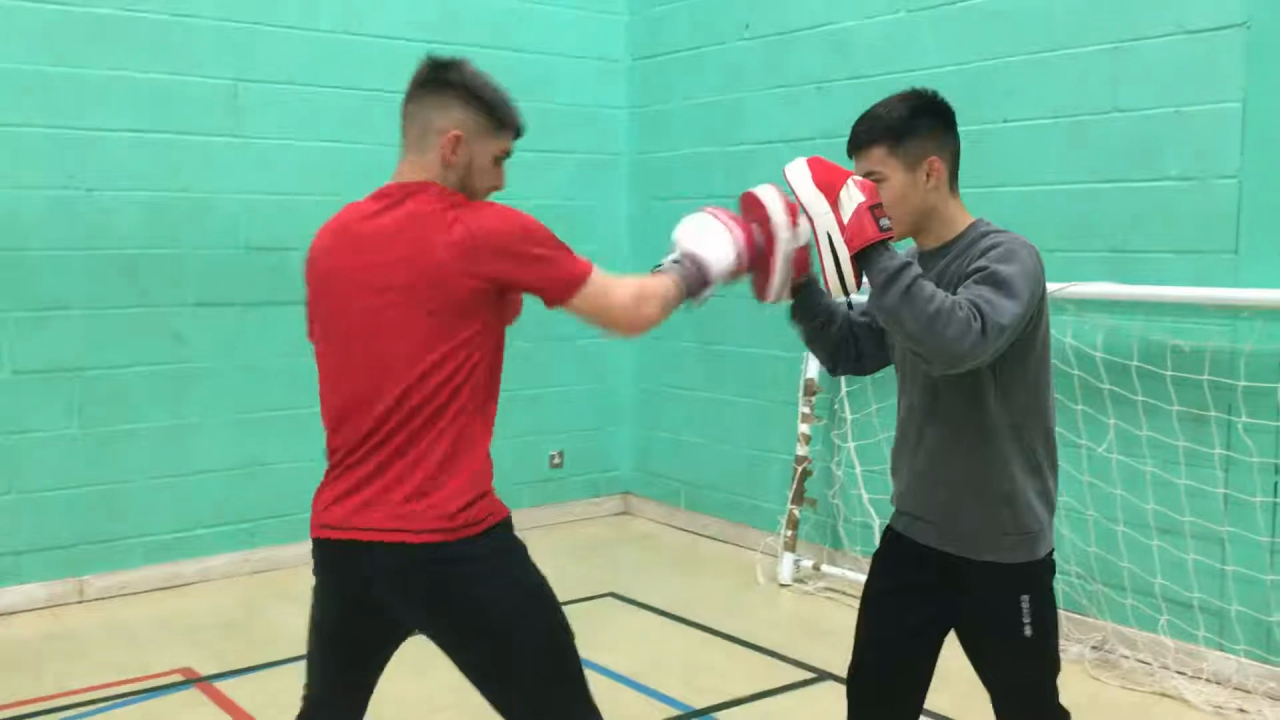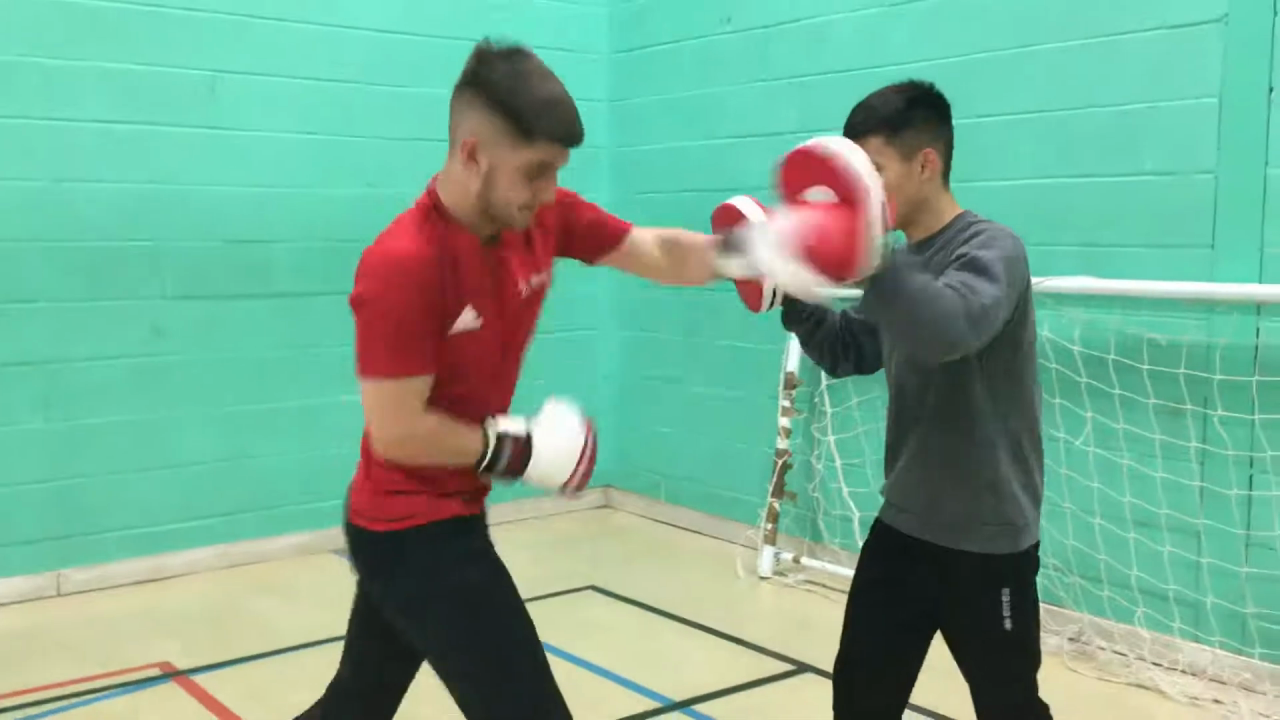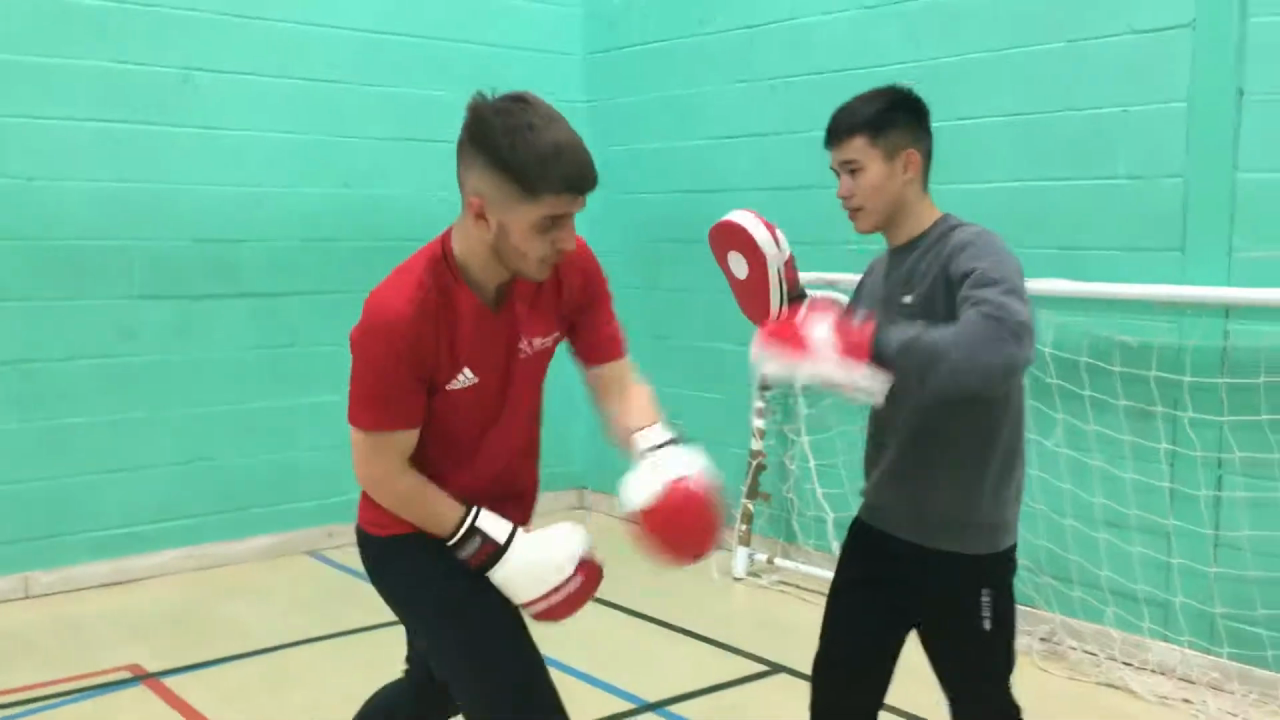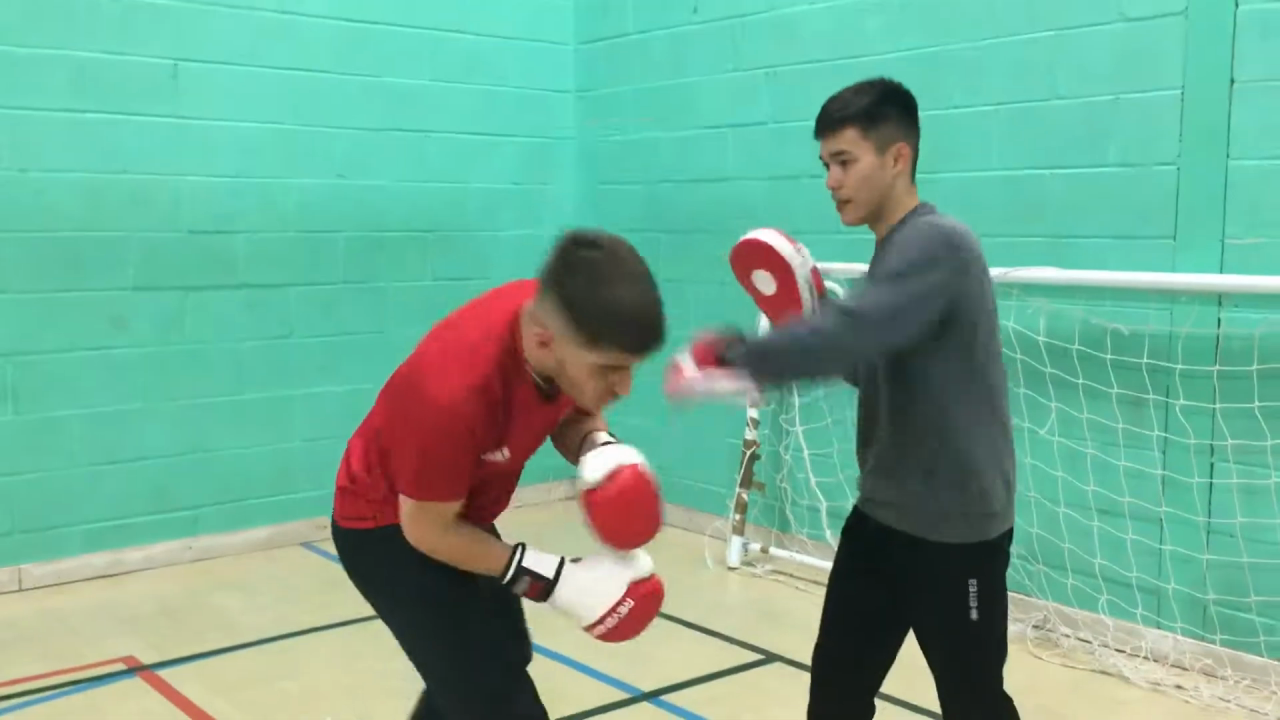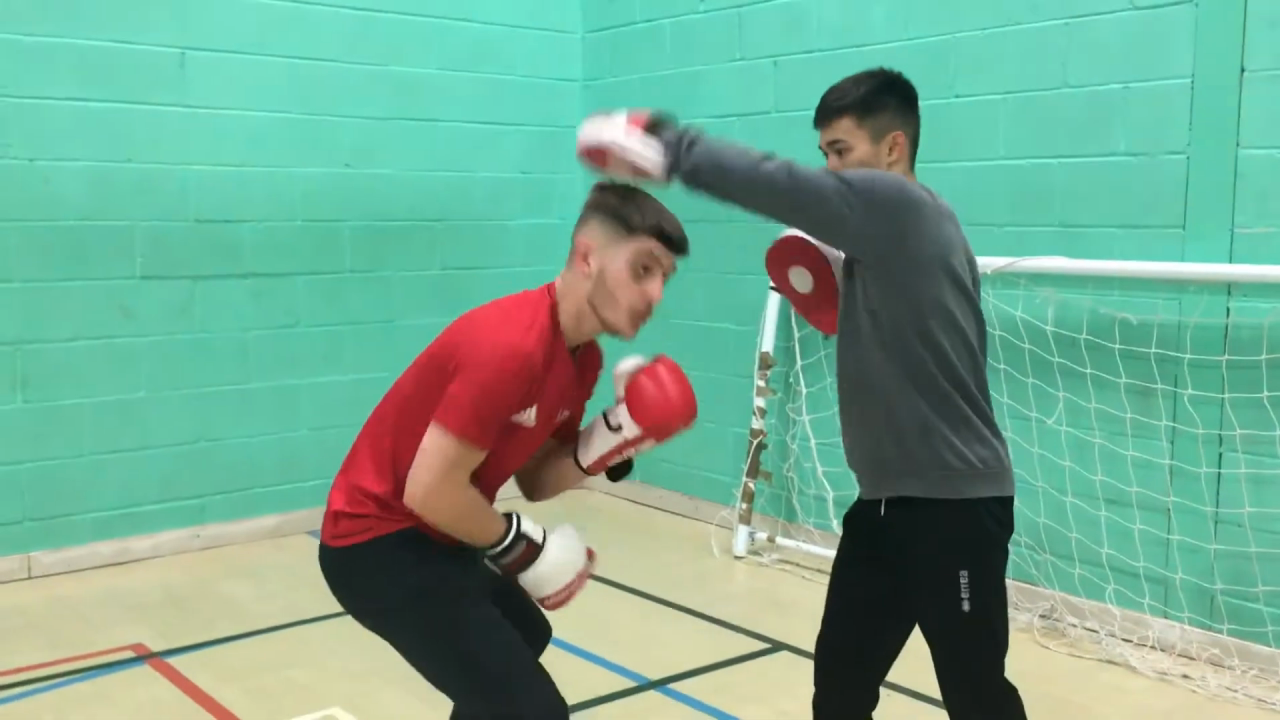
dt=0.2s
person 1, frame 1
left shoulder: (1006, 257)
right shoulder: (915, 268)
left elbow: (956, 341)
right elbow: (852, 349)
left wrist: (868, 253)
right wrist: (801, 286)
left hip: (1004, 549)
right hip: (915, 536)
person 1, frame 2
left shoulder: (992, 249)
right shoulder: (903, 262)
left elbow: (952, 327)
right elbow: (846, 352)
right wrist: (793, 293)
left hip: (987, 541)
right hip: (902, 528)
person 1, frame 3
left shoulder: (974, 253)
right shoulder: (882, 272)
left elbow: (1000, 345)
right elbow: (845, 361)
left wrist: (874, 346)
right wrist: (790, 312)
left hip: (966, 540)
right hip: (883, 526)
person 1, frame 4
left shoulder: (937, 245)
right shoulder: (893, 254)
left elbow: (856, 332)
left wrist: (726, 354)
right wrist: (806, 309)
left hip: (956, 529)
right hip: (882, 517)
person 1, frame 5
left shoulder: (894, 208)
right shoulder: (889, 226)
left elbow: (772, 182)
left wrist: (665, 141)
right wrist: (839, 313)
left hip: (955, 502)
right hip: (886, 498)
person 2, frame 1
left shoulder: (331, 241)
right shoulder: (487, 231)
right elbow: (626, 311)
right wrist: (700, 265)
left hip: (343, 538)
right hip: (449, 541)
person 2, frame 2
left shoulder: (543, 218)
right shoulder: (400, 262)
left elbow: (657, 255)
right elbow: (395, 432)
right wrist: (517, 449)
right hip: (412, 529)
person 2, frame 3
left shoulder: (566, 264)
right shoulder: (399, 316)
left elbow: (614, 381)
right elbow: (381, 473)
left wrist: (660, 452)
right wrist: (494, 544)
left hip: (492, 536)
right hip: (413, 540)
person 2, frame 4
left shoulder: (584, 346)
right shoulder: (454, 391)
left elbow: (577, 421)
right elbow: (427, 529)
left wrist: (605, 457)
right wrist: (553, 578)
left hip: (463, 525)
right hip: (383, 526)
person 2, frame 5
left shoulder: (582, 357)
right shoulder: (513, 347)
left elbow: (537, 480)
right elbow: (430, 492)
left wrist: (608, 441)
right wrist: (525, 547)
left hip: (430, 532)
right hip: (378, 540)
left knee: (522, 638)
